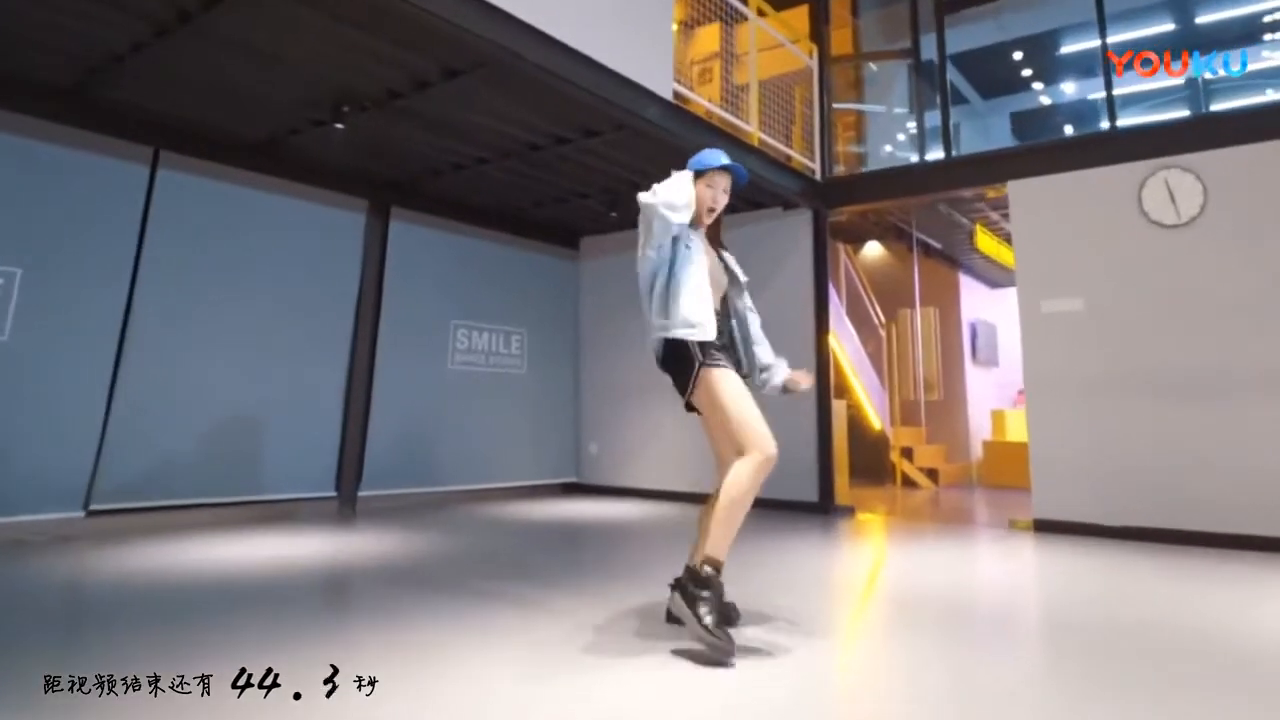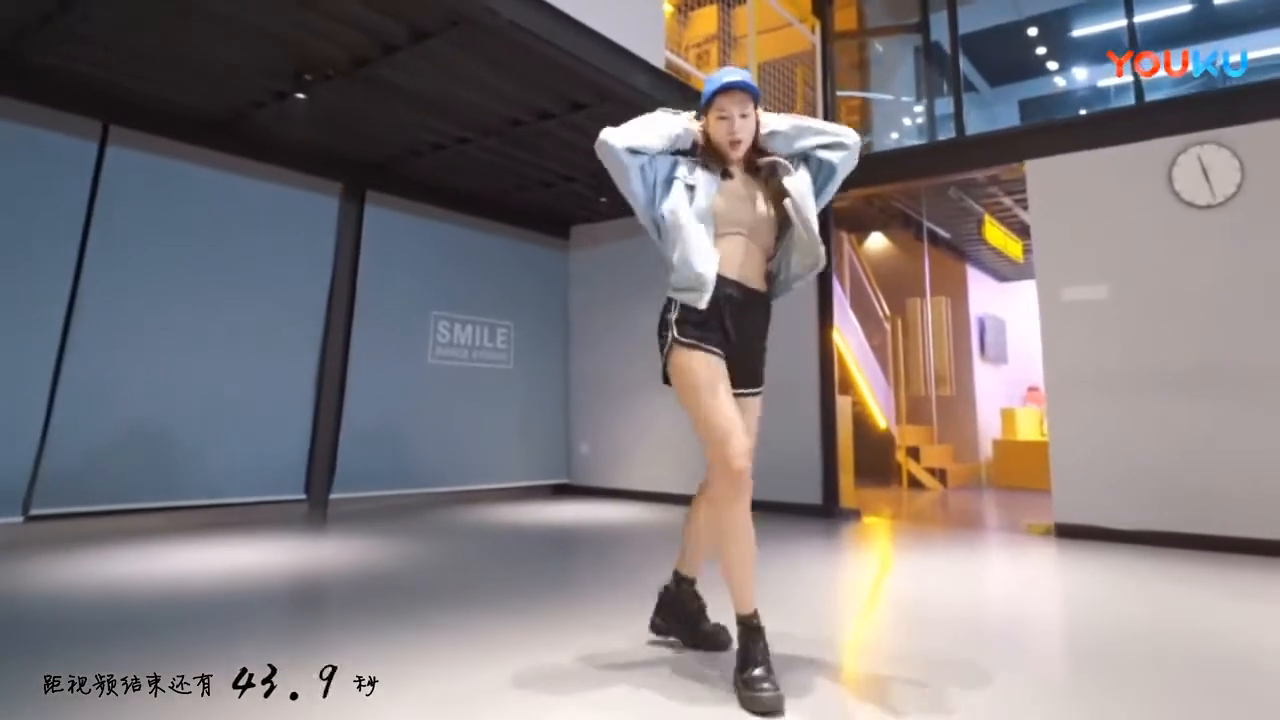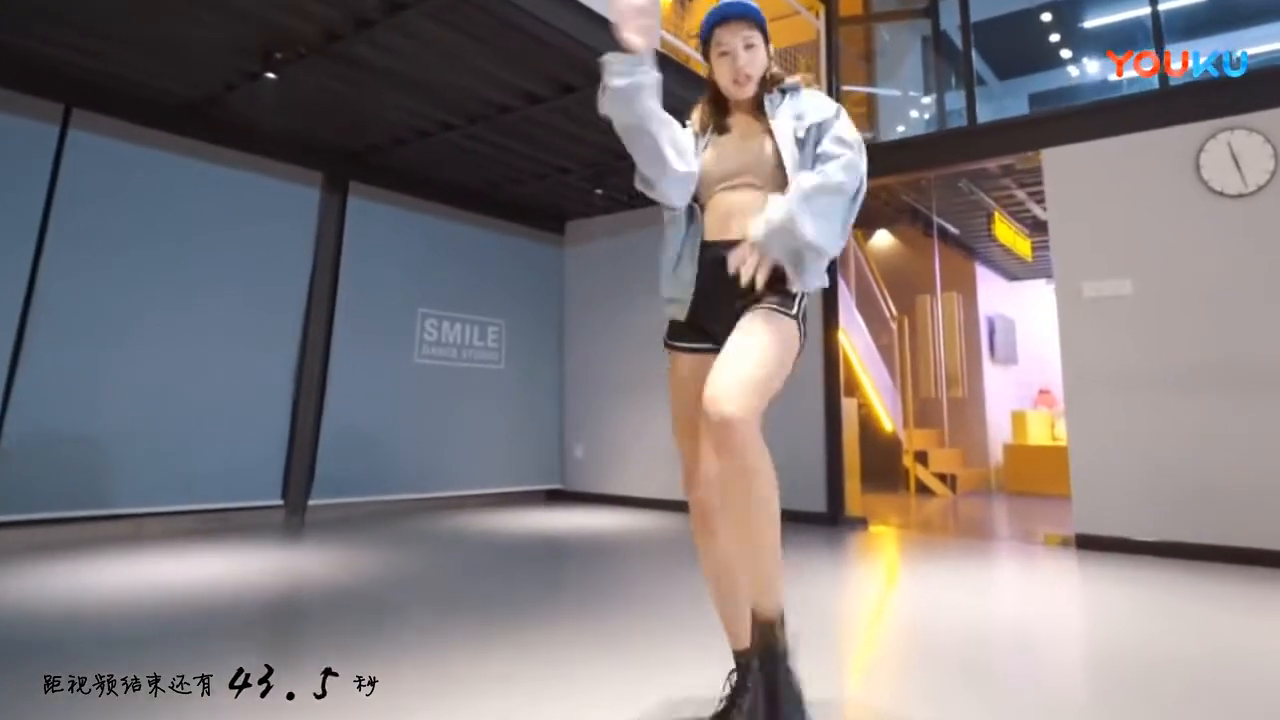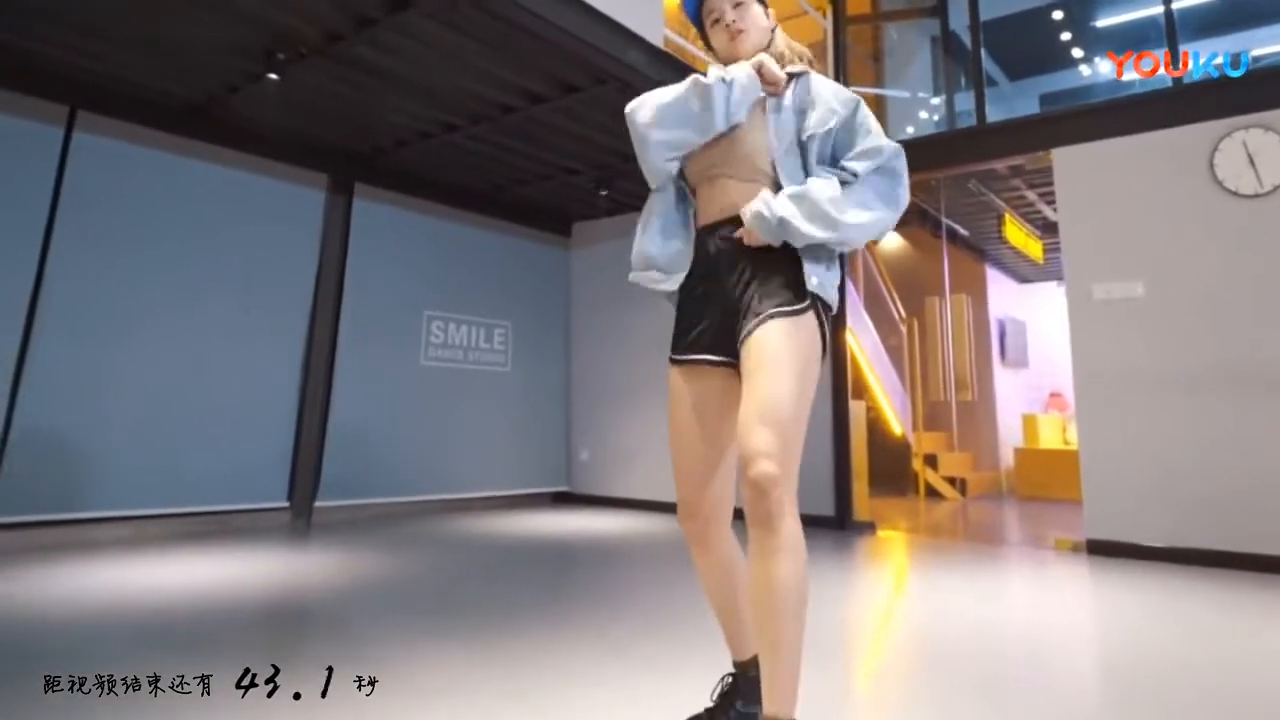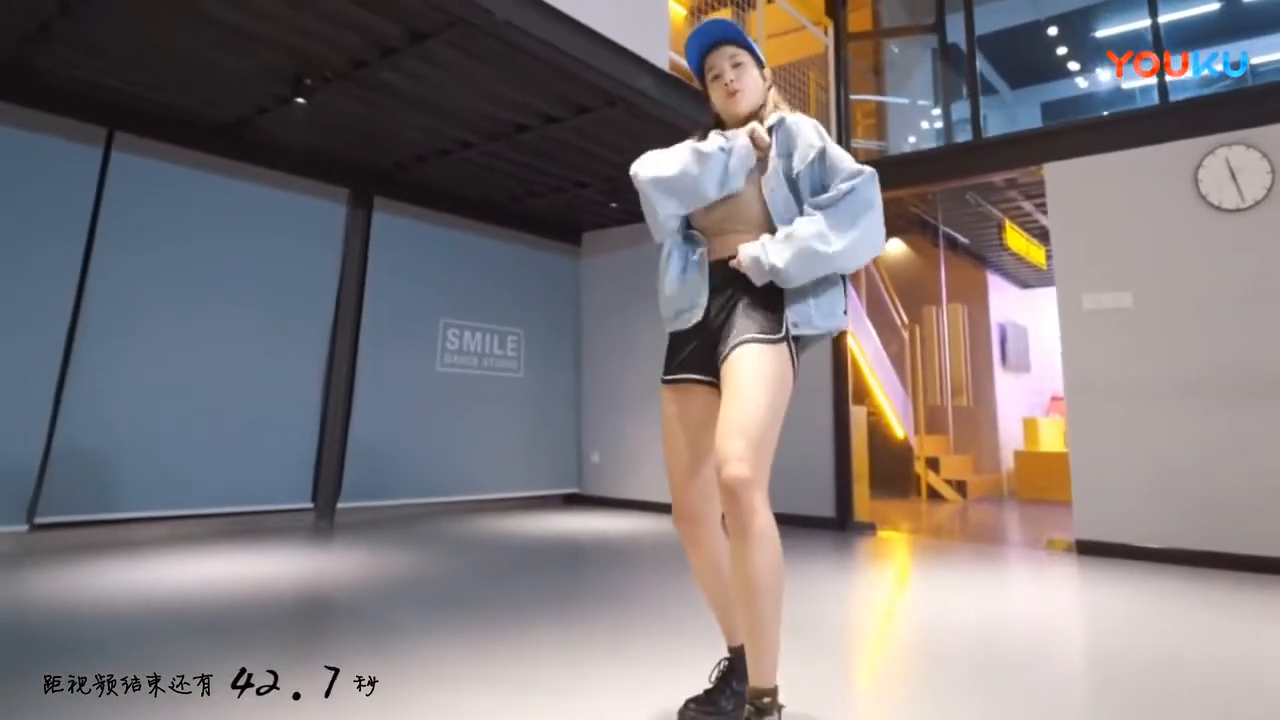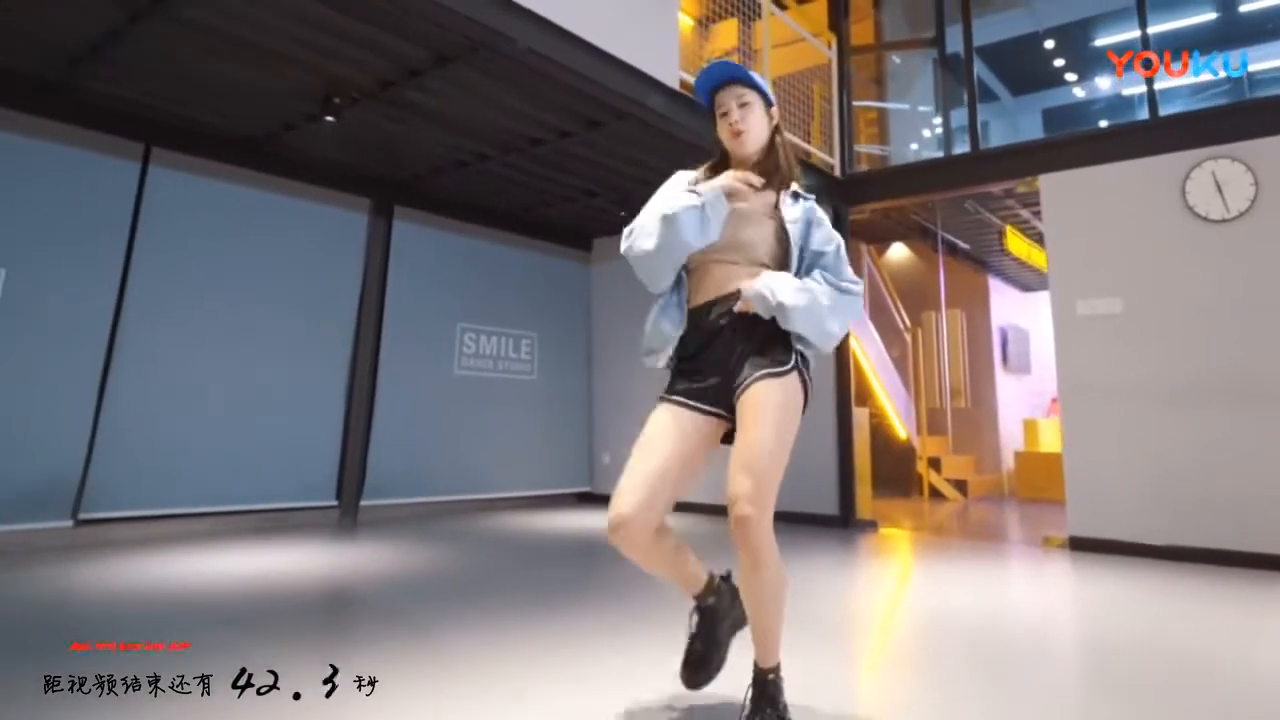
dt=0.4s
person 1, frame 1
left shoulder: (719, 253)
right shoulder: (673, 235)
left elbow: (741, 318)
right elbow: (658, 207)
left wrist: (778, 370)
right wrist: (684, 183)
left hip: (720, 350)
right hip: (692, 348)
left knee: (737, 473)
right knee: (761, 451)
left ankle: (695, 583)
right ankle: (701, 584)
person 1, frame 2
left shoulder: (781, 180)
right shoulder: (684, 176)
left elbow: (844, 145)
right elbow: (615, 146)
left wrist: (777, 129)
right wrist: (675, 128)
left hip: (747, 336)
right hip: (695, 320)
left knee: (726, 483)
right knee: (733, 468)
left ankle: (677, 600)
right ankle: (751, 639)
person 1, frame 3
left shoulder: (805, 111)
right shoulder: (693, 137)
left elbow: (842, 169)
right elbow: (660, 171)
left wrist: (781, 230)
right wrist: (634, 66)
left hip: (771, 287)
right hip: (698, 295)
left knee: (728, 410)
right knee: (703, 490)
person 1, frame 4
left shoulder: (817, 96)
right shoulder: (705, 105)
left elbow: (881, 184)
right elbow: (647, 128)
left wrist: (782, 215)
right wrist: (736, 88)
left hip: (779, 275)
right hip: (701, 289)
left knee: (767, 479)
right knee: (699, 511)
person 1, frame 5
left shoulder: (798, 134)
right shoulder: (708, 155)
left elbow: (857, 206)
right elbow: (655, 185)
left wrist: (774, 257)
right wrist: (730, 149)
left hip: (762, 305)
right hip: (696, 314)
left knee: (739, 480)
right knee: (691, 510)
right ankle: (739, 664)
person 1, frame 6
left shoulder: (799, 206)
right shoulder: (691, 190)
left elbow: (842, 293)
right elbow: (644, 253)
left wrist: (780, 293)
right wrist: (707, 197)
left hip: (768, 346)
right hip: (696, 356)
left knee: (748, 513)
right knee: (628, 523)
right ankle: (713, 598)
